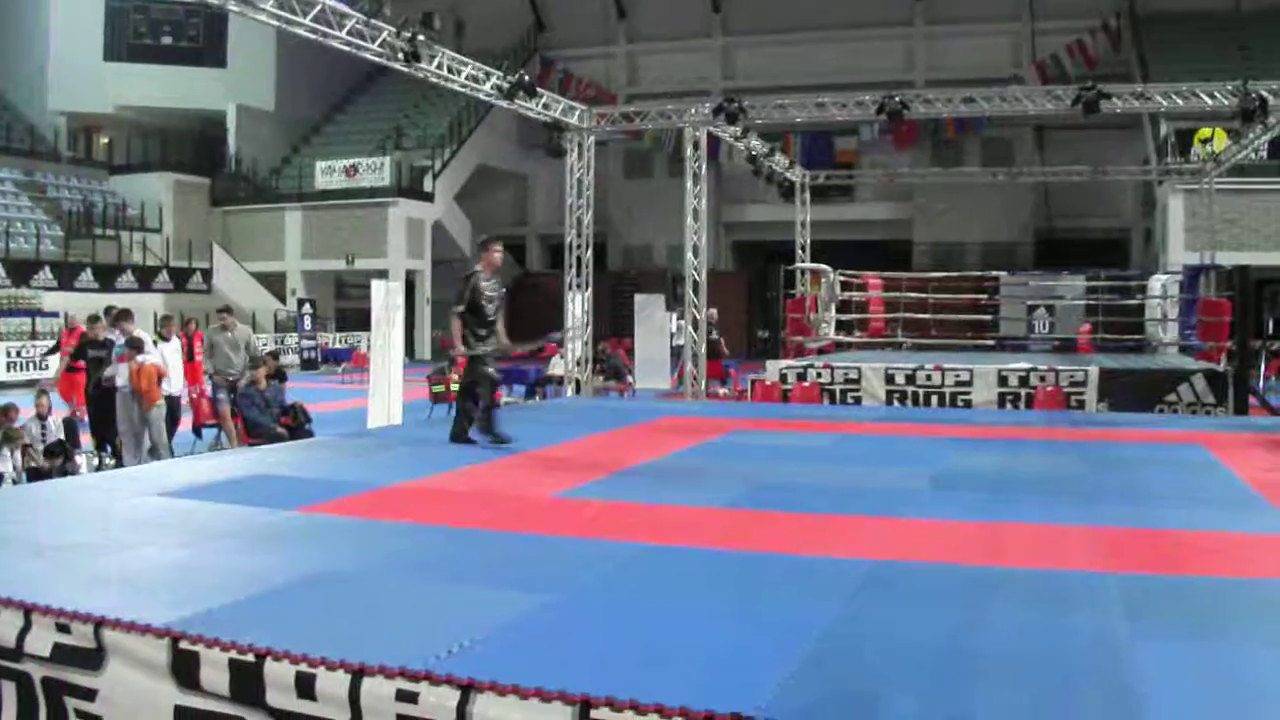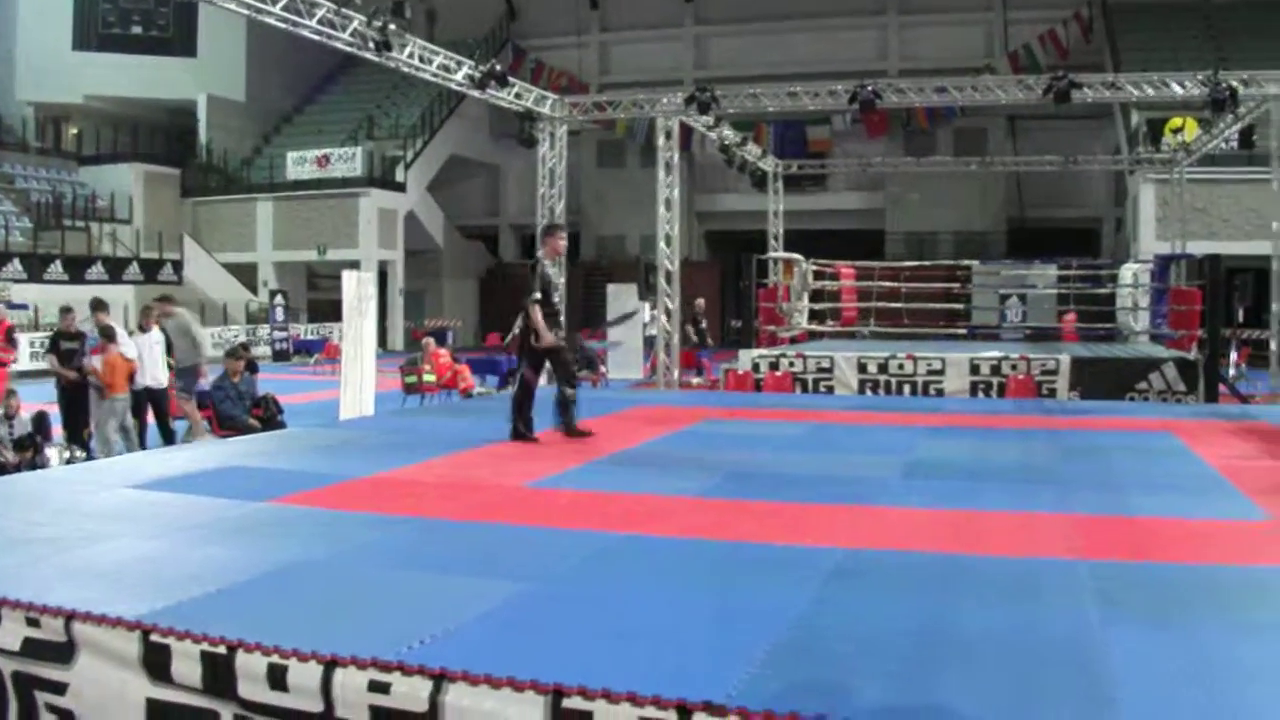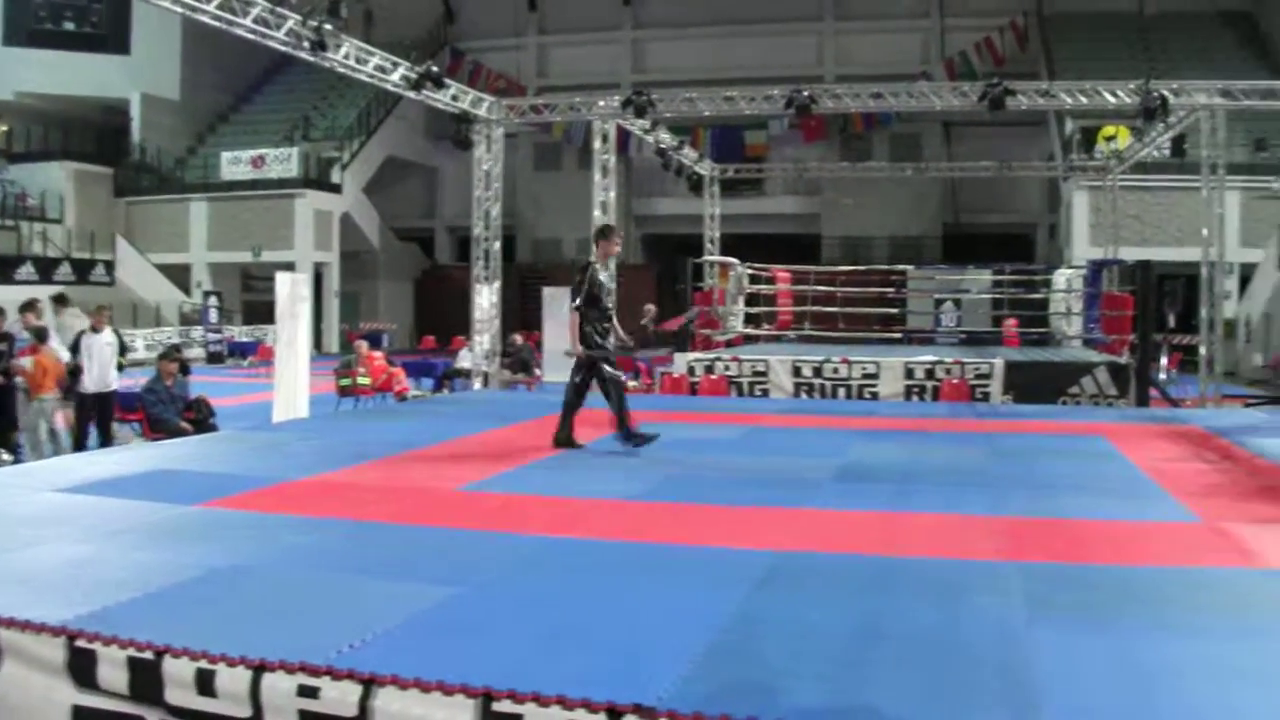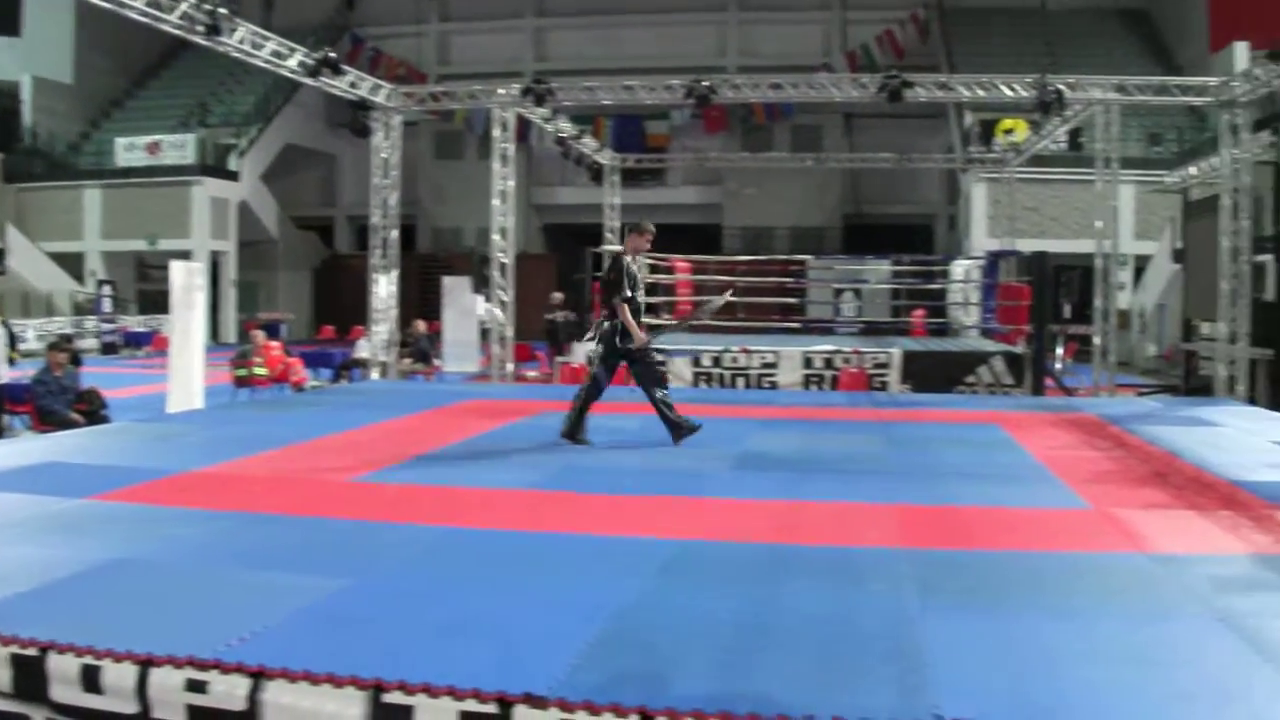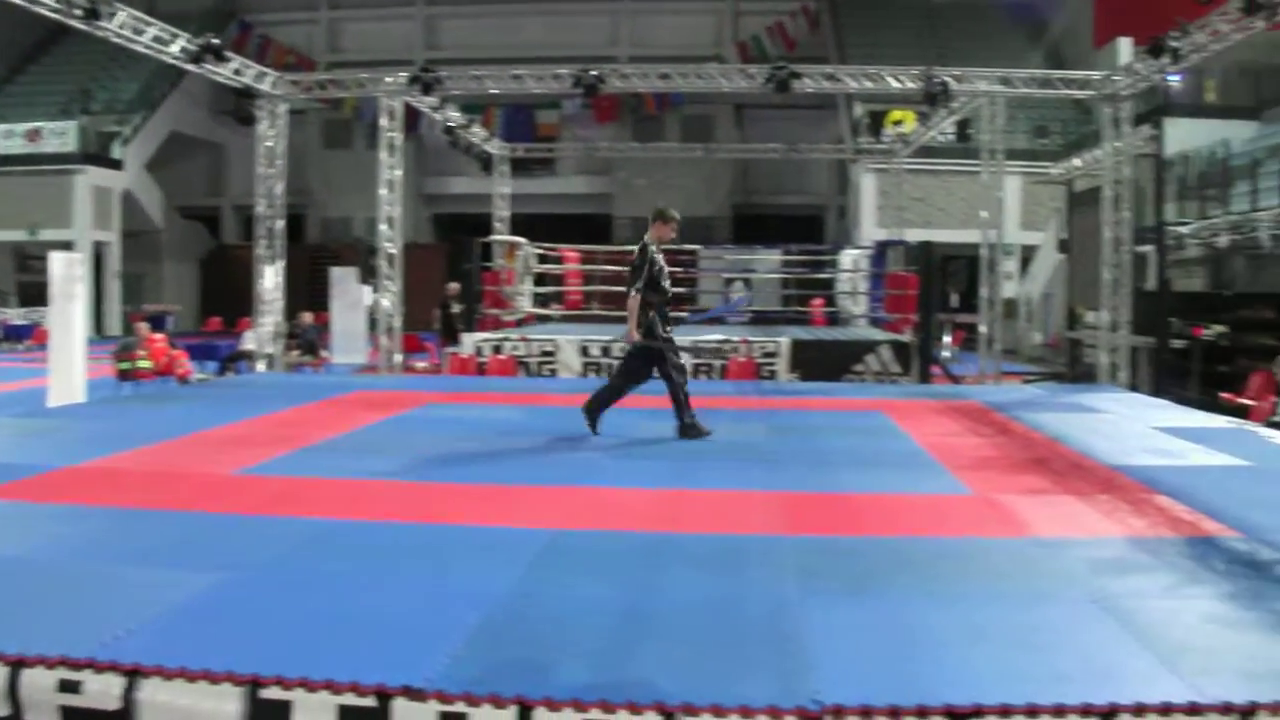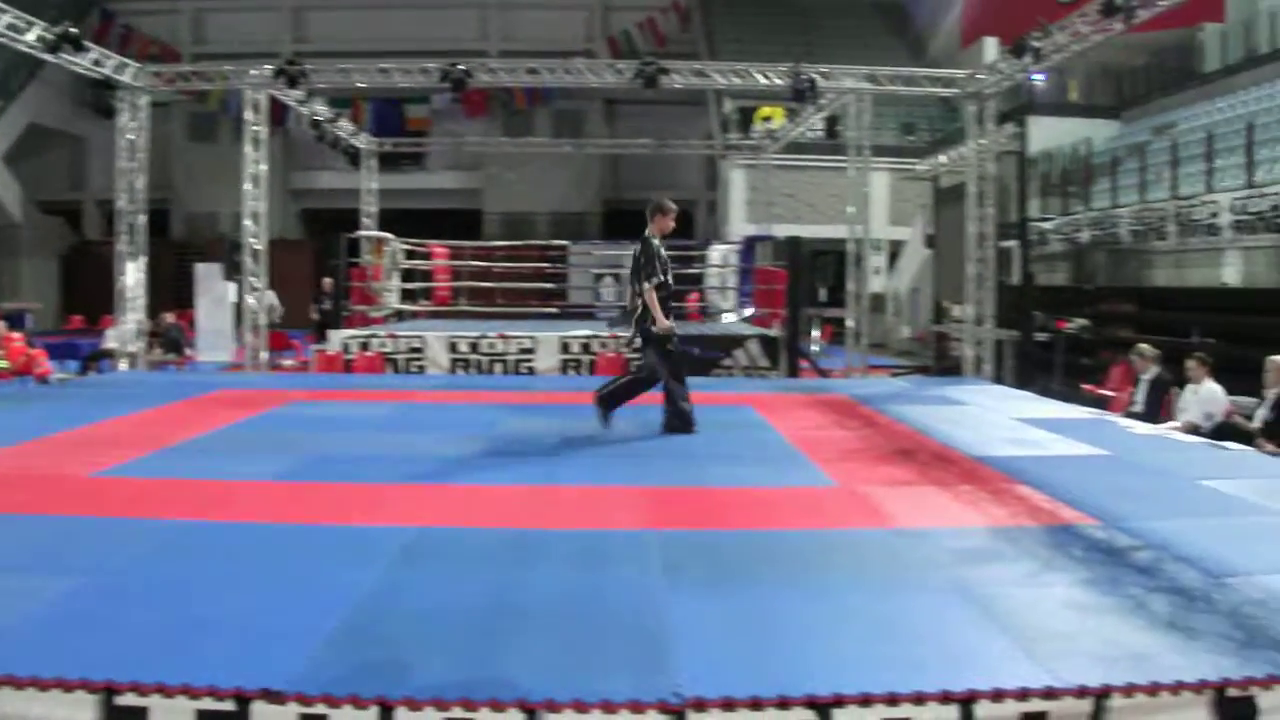
dt=0.5s
person 1, frame 1
left shoulder: (496, 280)
right shoulder: (472, 279)
right elbow: (457, 314)
left wrist: (502, 337)
right wrist: (458, 344)
left hip: (488, 340)
right hip: (473, 340)
left knee: (470, 387)
right knee: (489, 381)
left ankle: (458, 432)
right ankle: (488, 429)
person 1, frame 2
left shoulder: (553, 266)
right shoulder: (538, 266)
right elbow: (532, 303)
right wrist: (543, 333)
left hip: (553, 332)
right hip: (536, 334)
left knee: (568, 374)
right knee: (528, 381)
left ankle: (567, 424)
right ankle: (520, 429)
person 1, frame 3
left shoulder: (601, 270)
right shoulder: (588, 271)
right elbow: (575, 308)
left wrist: (620, 334)
right wrist: (575, 341)
left hip: (600, 337)
right hip: (591, 339)
left knee: (579, 386)
right knee: (615, 383)
left ankle: (563, 435)
right ankle: (627, 434)
person 1, frame 4
left shoulder: (630, 262)
right shoulder: (620, 263)
right elbow: (619, 303)
right wrist: (635, 331)
left hip: (630, 335)
right hip: (617, 334)
left knee: (654, 377)
right knee: (598, 381)
left ankle: (678, 426)
right ankle: (572, 428)
person 1, frame 5
left shoulder: (653, 252)
right shoulder: (647, 254)
right elbow: (635, 294)
right wrist: (632, 328)
left hip: (653, 322)
right hip: (651, 325)
left knee: (631, 374)
right knee: (675, 373)
left ankle: (594, 408)
right ankle: (687, 425)
person 1, frame 6
left shoulder: (651, 245)
right shoulder: (649, 247)
left elbow: (636, 285)
right elbow: (647, 288)
right wrist: (660, 319)
left hip: (651, 318)
right hip: (652, 320)
left knee: (673, 368)
right knee: (652, 371)
left ankle: (680, 420)
right ankle: (607, 398)
